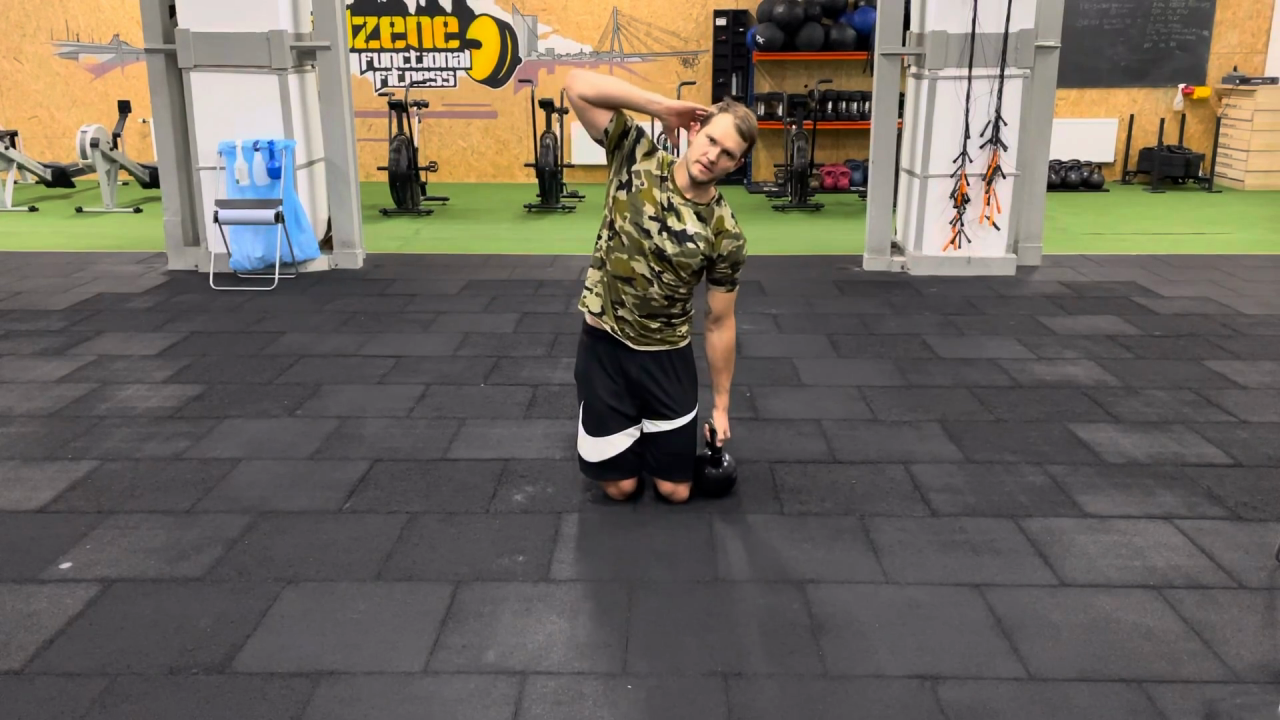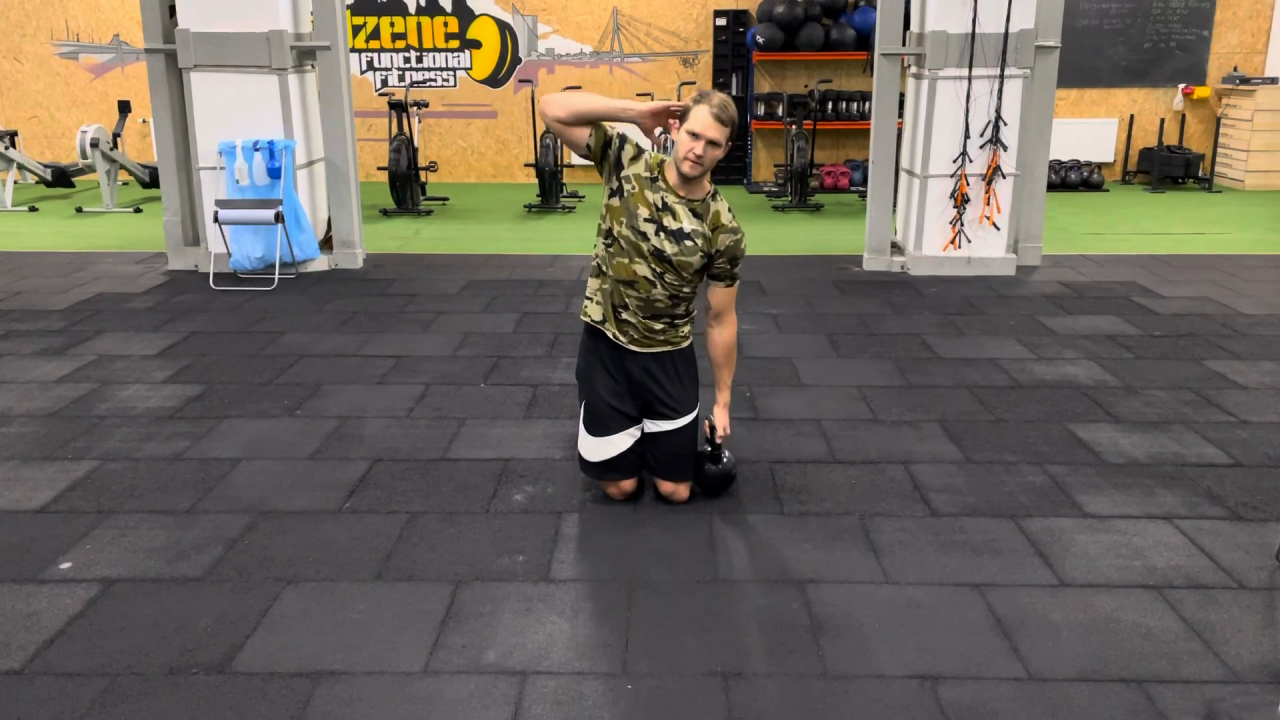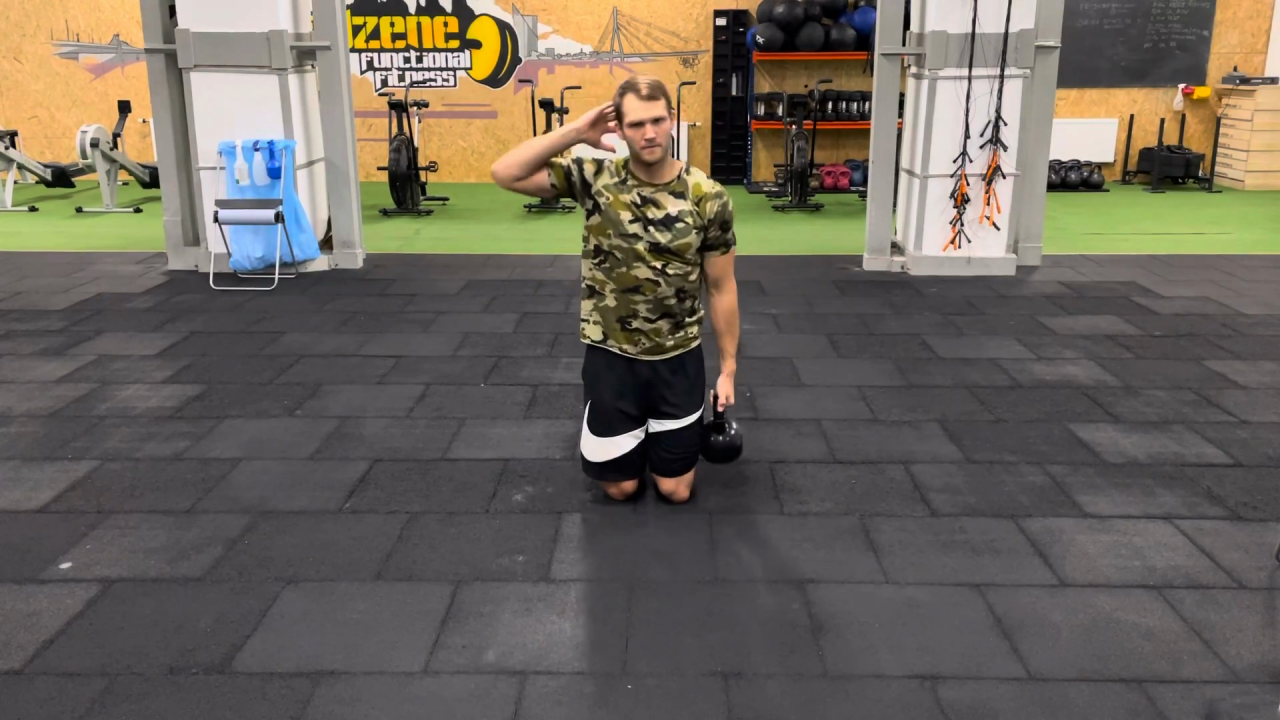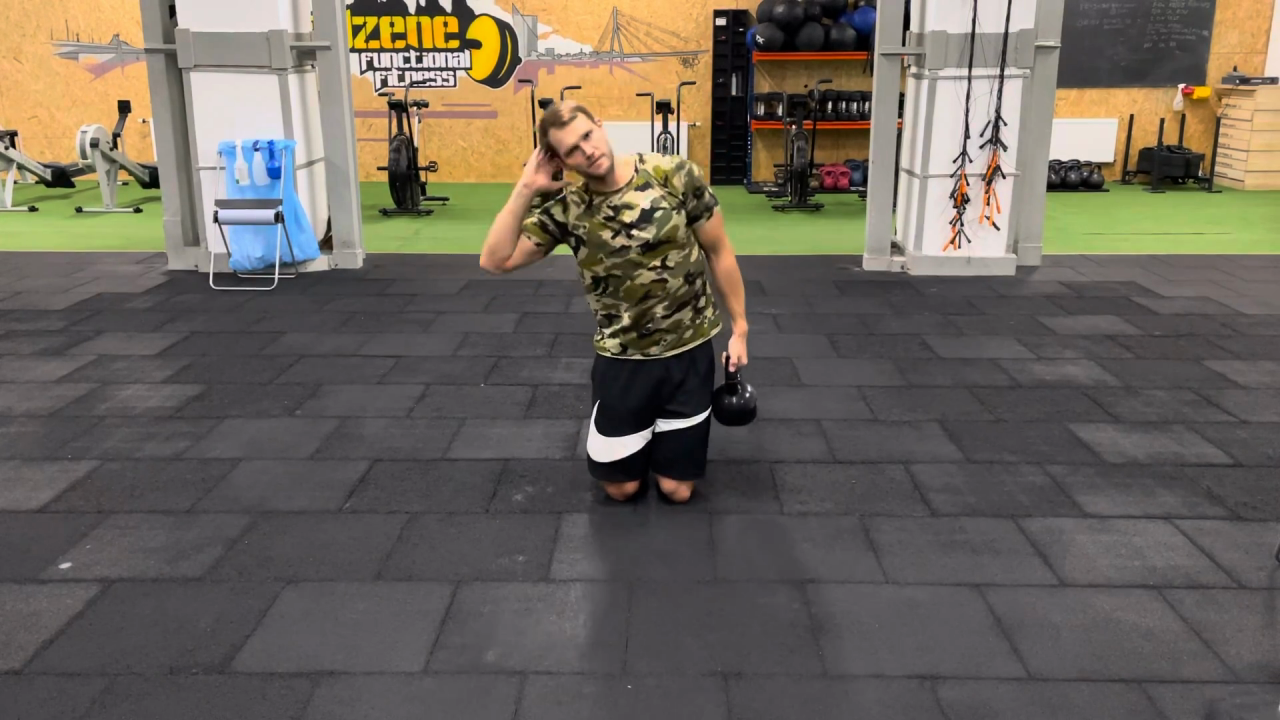
dt=0.3s
person 1, frame 1
left shoulder: (725, 235)
right shoulder: (636, 158)
left elbow: (720, 323)
right elbow: (576, 85)
left wrist: (721, 404)
right wrist: (662, 107)
left hip: (666, 353)
right hip: (604, 343)
left knee: (675, 490)
right knee: (619, 487)
left ankle: (652, 431)
right ankle: (623, 428)
person 1, frame 2
left shoulder: (723, 230)
right shoulder: (627, 163)
left elbow: (721, 320)
right elbow: (551, 109)
left wrist: (722, 401)
right wrist: (637, 113)
left hip: (667, 356)
right hip: (606, 346)
left knee: (676, 490)
right knee: (619, 486)
left ankle: (653, 434)
right ankle: (627, 429)
person 1, frame 3
left shoulder: (709, 200)
right shoulder: (595, 176)
left elbow: (721, 288)
right elbow: (503, 174)
left wrist: (728, 367)
right wrist: (575, 133)
left hip: (676, 358)
right hip: (610, 355)
left knee: (676, 489)
right knee: (619, 487)
left ankle: (661, 435)
right ankle: (630, 431)
person 1, frame 4
left shoulder: (676, 176)
right shoulder: (566, 209)
left elbow: (719, 251)
right elbow: (494, 261)
left wrist: (739, 326)
right wrist: (528, 187)
left hip: (689, 353)
right hip: (622, 360)
left knee: (676, 489)
right knee: (620, 487)
left ankle: (662, 435)
right ankle: (640, 433)
